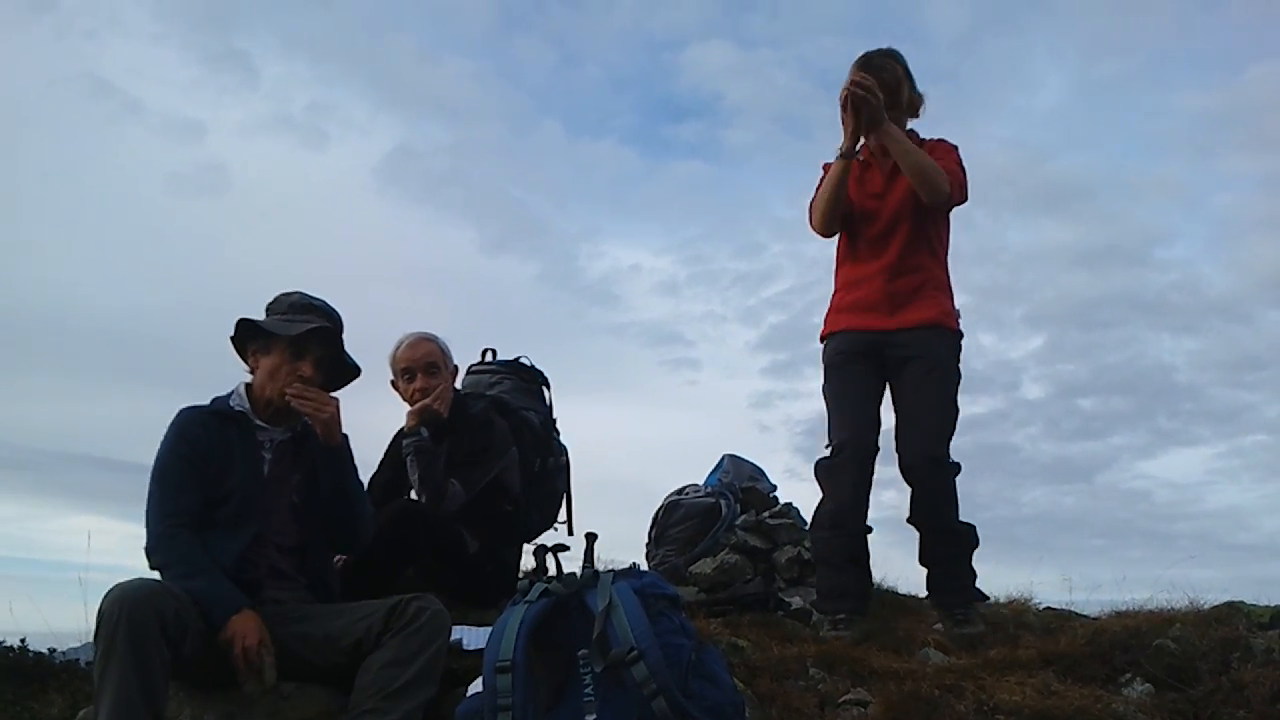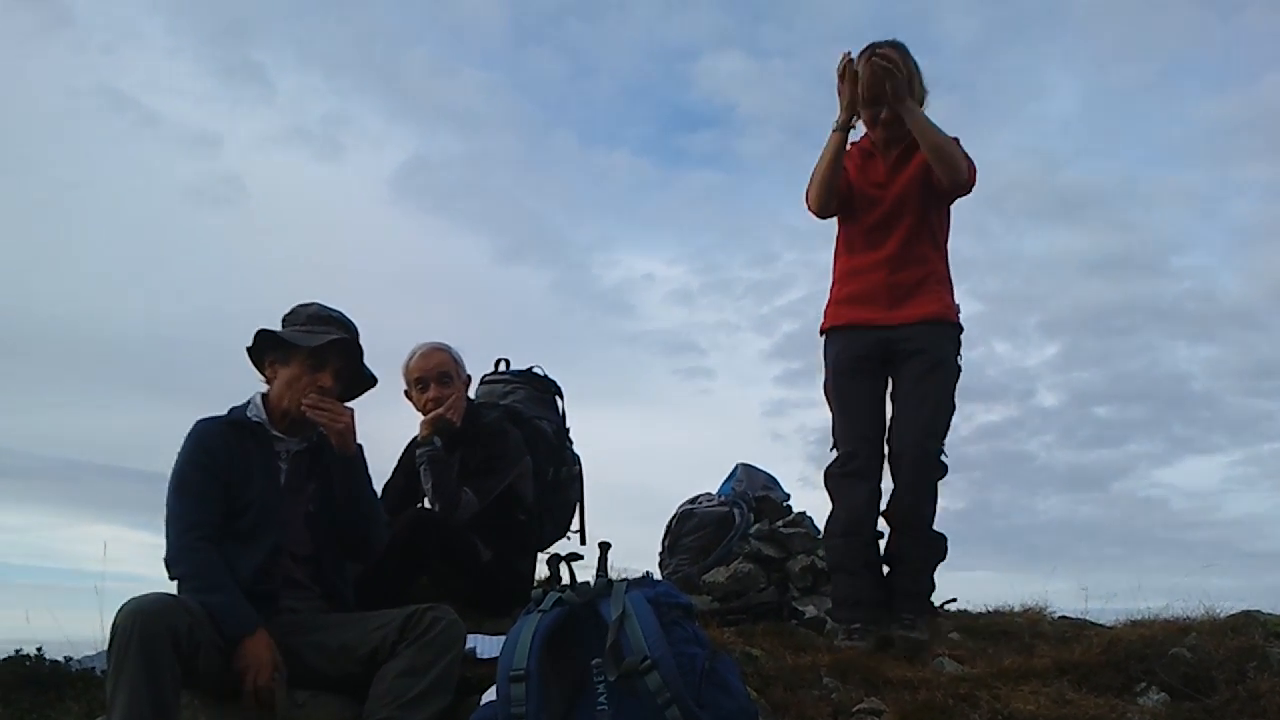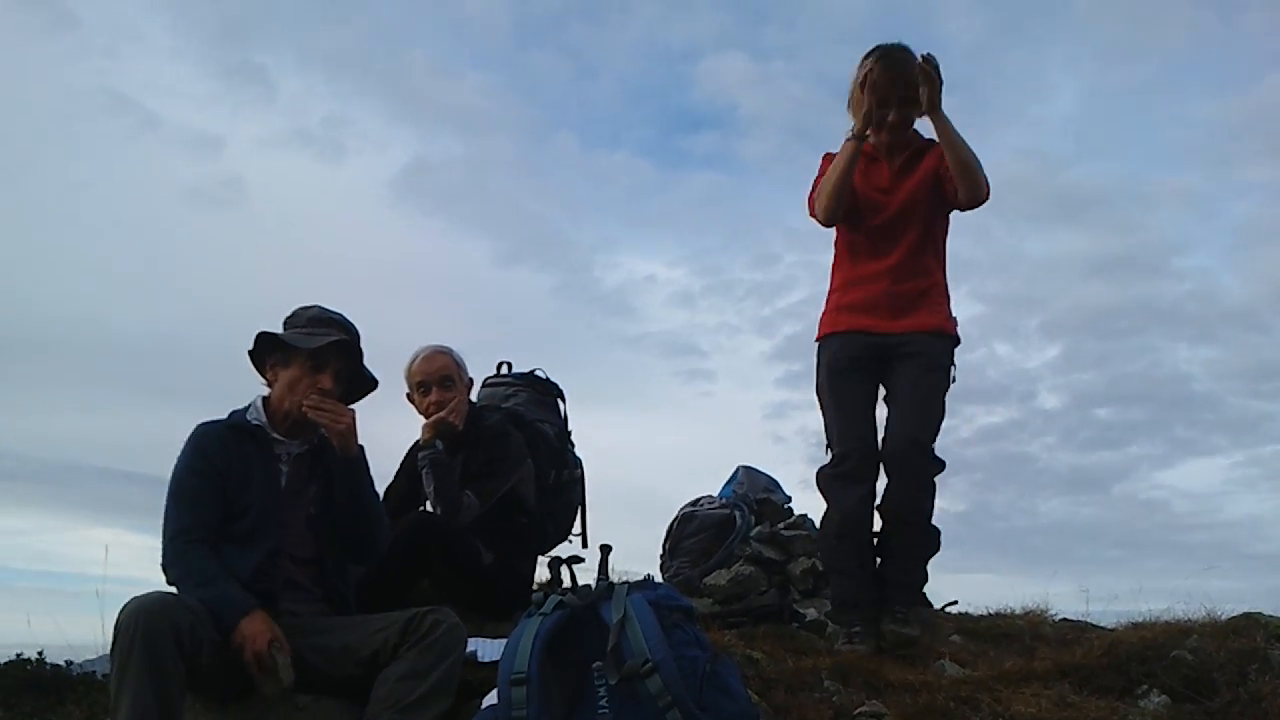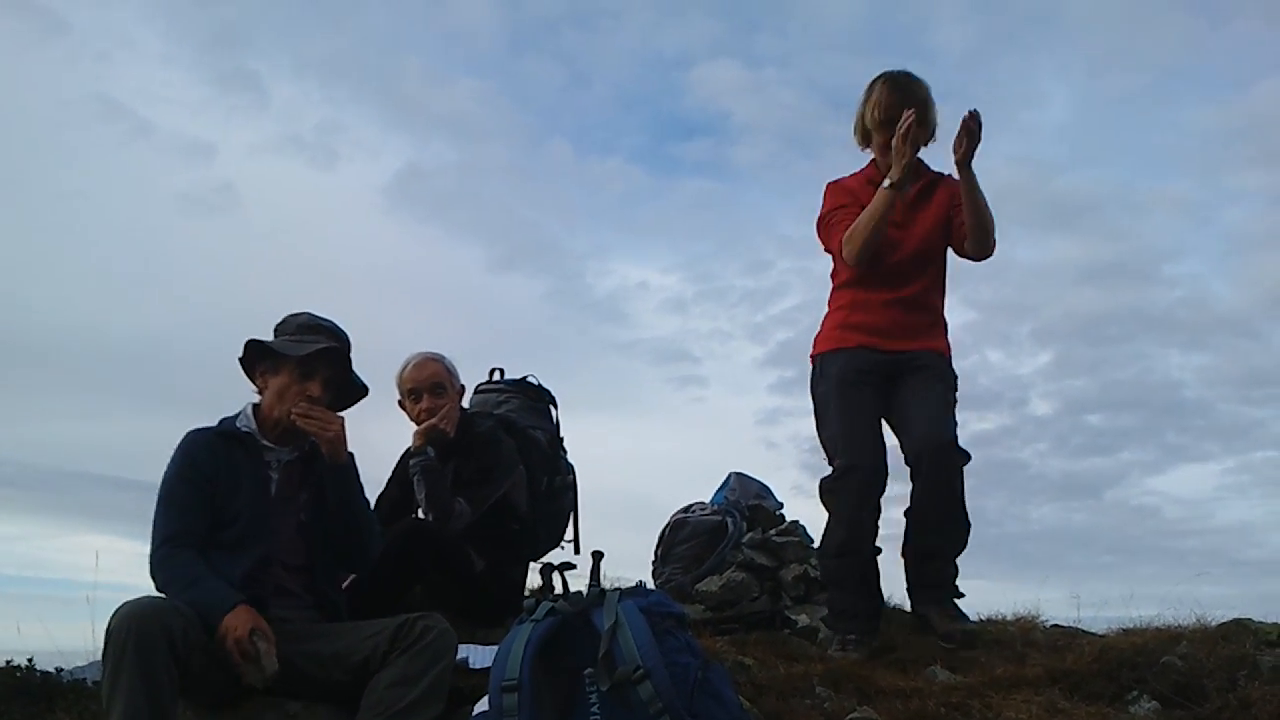
dt=0.2s
person 1, frame 1
left shoulder: (932, 156)
right shoulder: (843, 171)
left elbow: (943, 192)
right elbow: (823, 222)
left wrist: (889, 131)
right wrist: (851, 143)
left hip: (926, 330)
right hip: (852, 332)
left knee: (926, 456)
right knee: (849, 455)
left ankle: (954, 593)
right ankle: (843, 603)
person 1, frame 2
left shoulder: (932, 152)
right shoulder: (843, 160)
left elbow: (962, 178)
right elbow: (818, 203)
left wrist: (911, 110)
right wrist: (843, 119)
left hip: (926, 326)
right hip: (852, 327)
left knee: (915, 456)
right knee: (857, 461)
left ankle: (908, 602)
right ankle: (858, 610)
person 1, frame 3
left shoulder: (937, 161)
right shoulder: (841, 164)
left elbow: (975, 194)
right elbow: (825, 211)
left wrist: (936, 116)
right wrist: (859, 129)
left hip: (922, 333)
right hip: (849, 333)
left knee: (910, 451)
right knee: (851, 462)
left ankle: (903, 601)
right ankle: (856, 612)
person 1, frame 4
left shoulder: (943, 191)
right shoulder: (844, 192)
left elbow: (980, 247)
right elbow: (853, 253)
left wrist: (964, 168)
right wrist: (897, 175)
left hip: (921, 355)
right hip: (848, 354)
left knee: (938, 450)
right knee: (858, 473)
left ankle: (935, 598)
right ankle: (852, 619)
person 2, frame 1
left shoulder: (318, 445)
right shoulder: (198, 428)
left elbow: (353, 541)
right elbow: (169, 539)
left wrist: (333, 444)
right wrist: (232, 612)
left hip: (300, 620)
right hip: (210, 615)
left knee: (423, 615)
right knee: (135, 602)
person 2, frame 2
left shoulder: (334, 455)
right shoulder: (215, 438)
left elbow: (368, 551)
right elbow: (189, 549)
left wrist: (348, 455)
right wrist: (246, 632)
left hip: (315, 631)
right hip: (227, 628)
left knee: (438, 625)
right knee: (149, 618)
person 2, frame 3
left shoulder: (335, 458)
right shoulder: (216, 442)
left elbow: (370, 552)
right elbow: (183, 551)
left wrist: (349, 455)
right wrist: (243, 615)
left hip: (317, 633)
right hip: (228, 629)
left knee: (440, 628)
right knee: (151, 617)
person 2, frame 4
left shoulder: (326, 464)
right shoulder: (205, 449)
left elbow: (360, 560)
right elbow: (172, 557)
left wrist: (339, 462)
right wrist: (229, 610)
left hip: (308, 640)
right hip: (219, 632)
left knee: (430, 634)
right knee: (143, 620)
person 3, frame 1
left shoulder: (483, 424)
right shoulder: (411, 435)
left elbow: (438, 504)
right elbow: (372, 508)
left wrist: (417, 435)
left hip: (485, 570)
right hip: (436, 563)
left knee: (406, 515)
person 3, frame 2
left shoulder: (497, 433)
right shoulder: (424, 444)
left elbow: (452, 513)
right elbow: (386, 516)
left wrist: (429, 444)
left hip: (499, 579)
right hip: (451, 572)
left knee: (420, 523)
person 3, frame 3
left shoulder: (498, 436)
right shoulder: (427, 447)
left elbow: (453, 516)
right elbow: (388, 519)
left wrist: (432, 448)
left hip: (500, 582)
right hip: (453, 575)
left knee: (422, 527)
person 3, frame 4
left shoulder: (490, 443)
right shoulder: (420, 453)
left elbow: (445, 522)
right elbow: (379, 528)
left wrist: (423, 454)
left hip: (491, 589)
right hip: (444, 582)
left knee: (413, 533)
